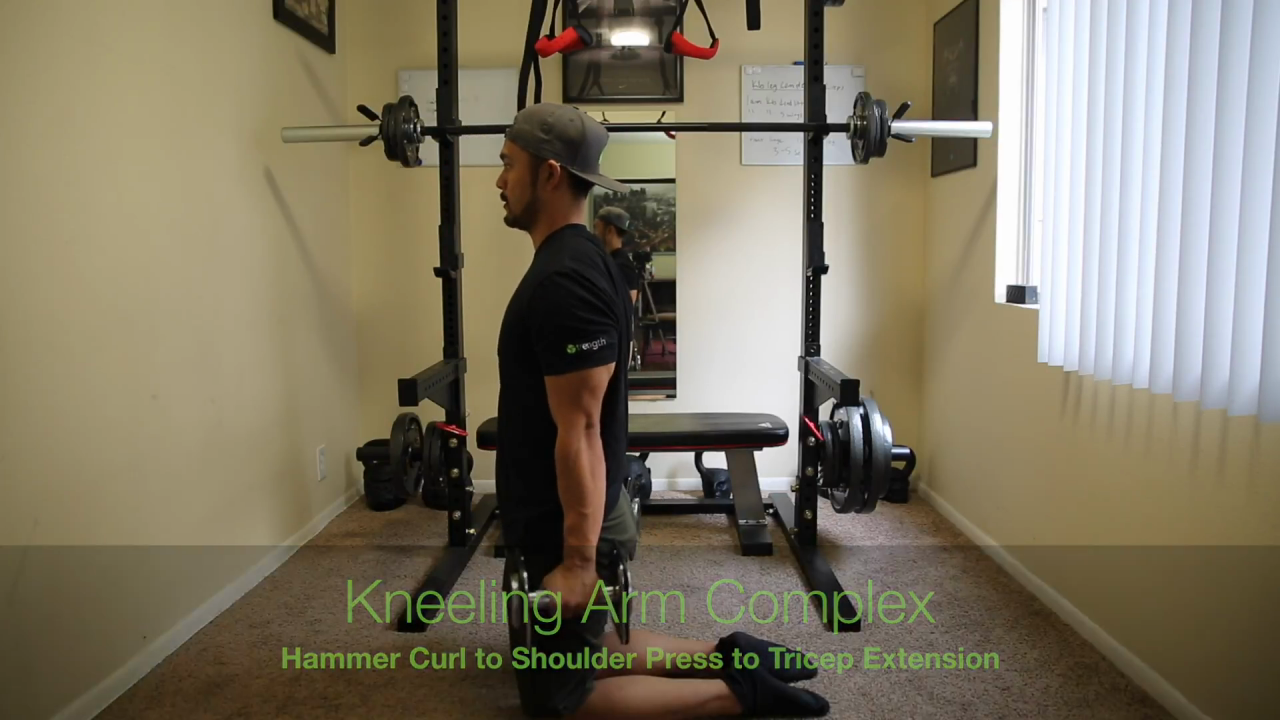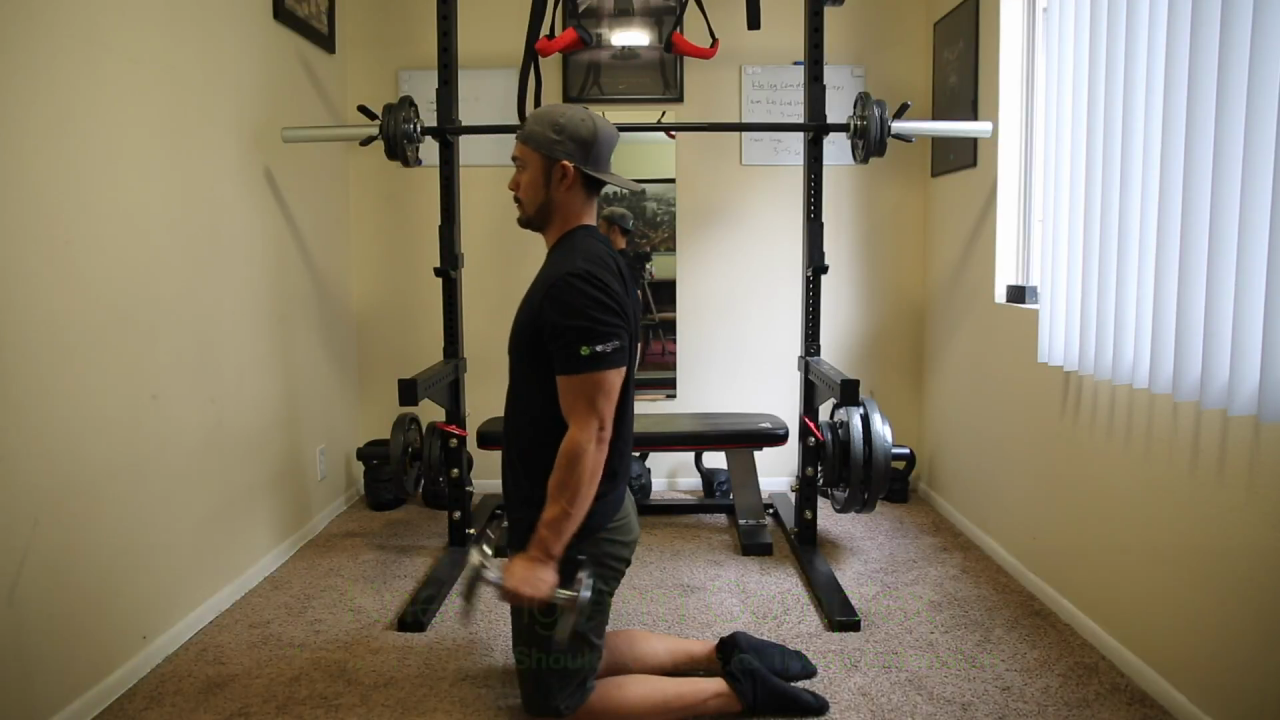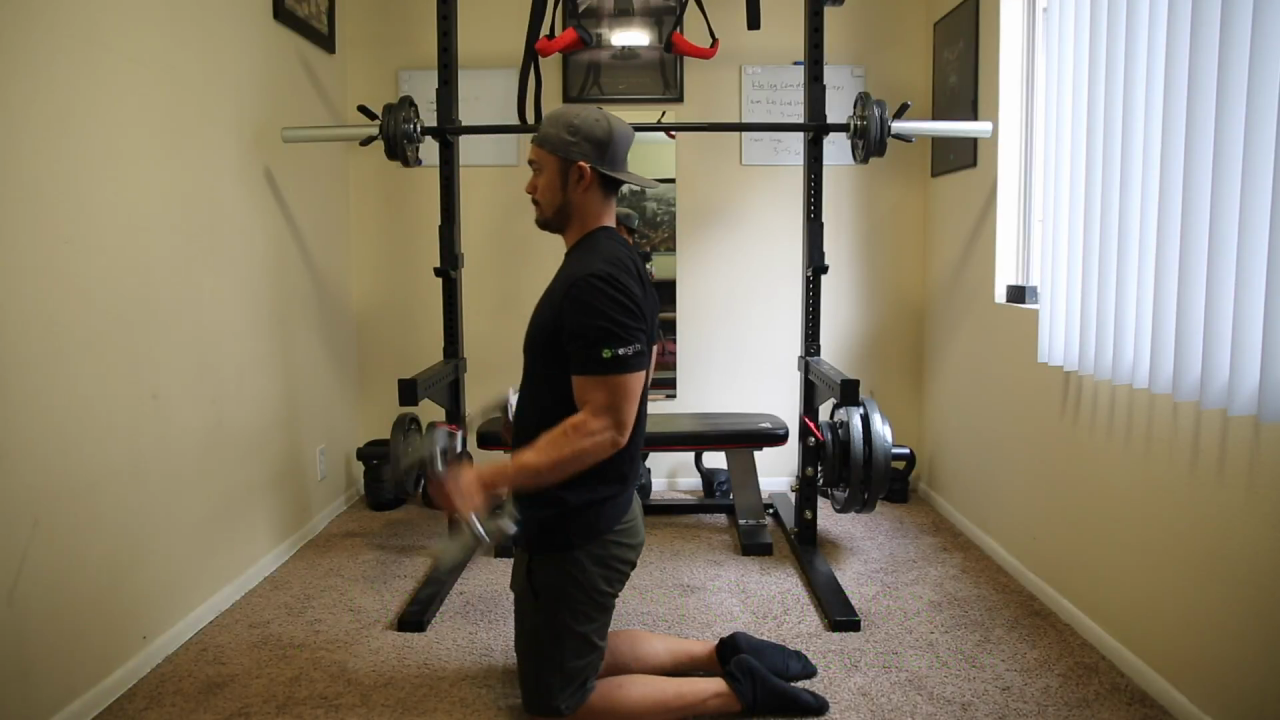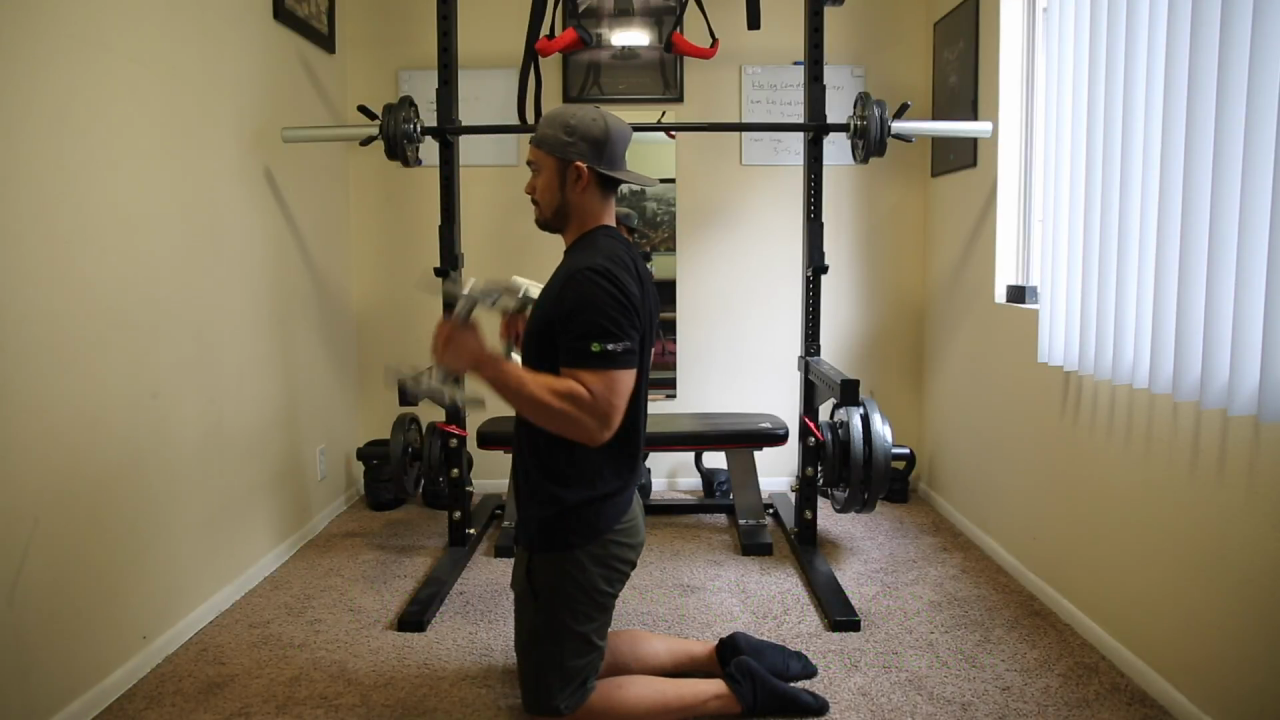
dt=0.2s
person 1, frame 1
left shoulder: (563, 281)
right shoulder: (574, 262)
left elbow: (580, 430)
left wrist: (578, 561)
left hip: (561, 530)
right hip: (564, 519)
right knee: (577, 652)
right ankle: (723, 656)
person 1, frame 2
left shoulder: (577, 281)
right shoulder: (582, 263)
left elbow: (590, 431)
left wrist: (543, 554)
left hip: (575, 527)
right hip: (584, 516)
right knee: (577, 652)
right ankle: (723, 655)
person 1, frame 3
left shoulder: (597, 281)
right shoulder: (603, 264)
left elbow: (606, 425)
right elbow: (626, 376)
left wrist: (489, 481)
right wrist: (516, 457)
left hip: (577, 527)
right hip: (582, 514)
right knee: (576, 650)
right ankle: (723, 654)
person 1, frame 4
left shoulder: (594, 276)
right shoulder: (604, 261)
left elbow: (595, 416)
left wrist: (485, 362)
right wrist: (534, 342)
left hip: (578, 528)
right hip: (583, 513)
right knee: (574, 653)
right ankle: (723, 654)
